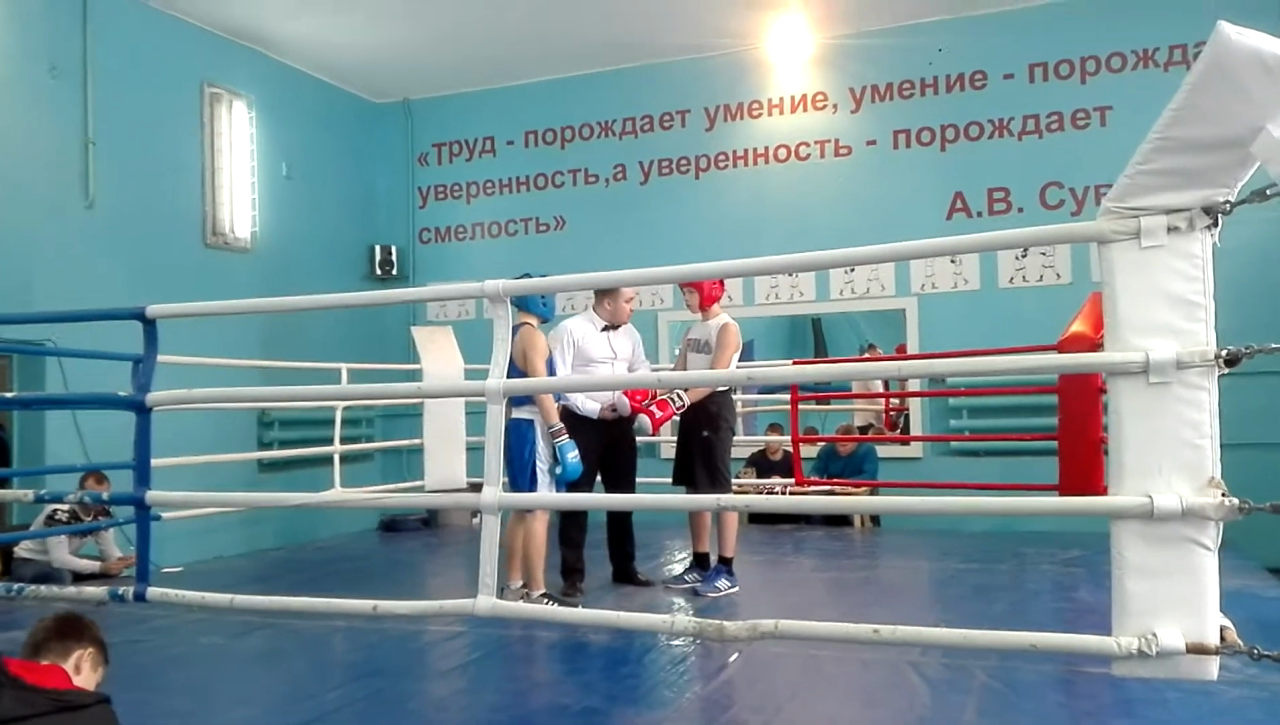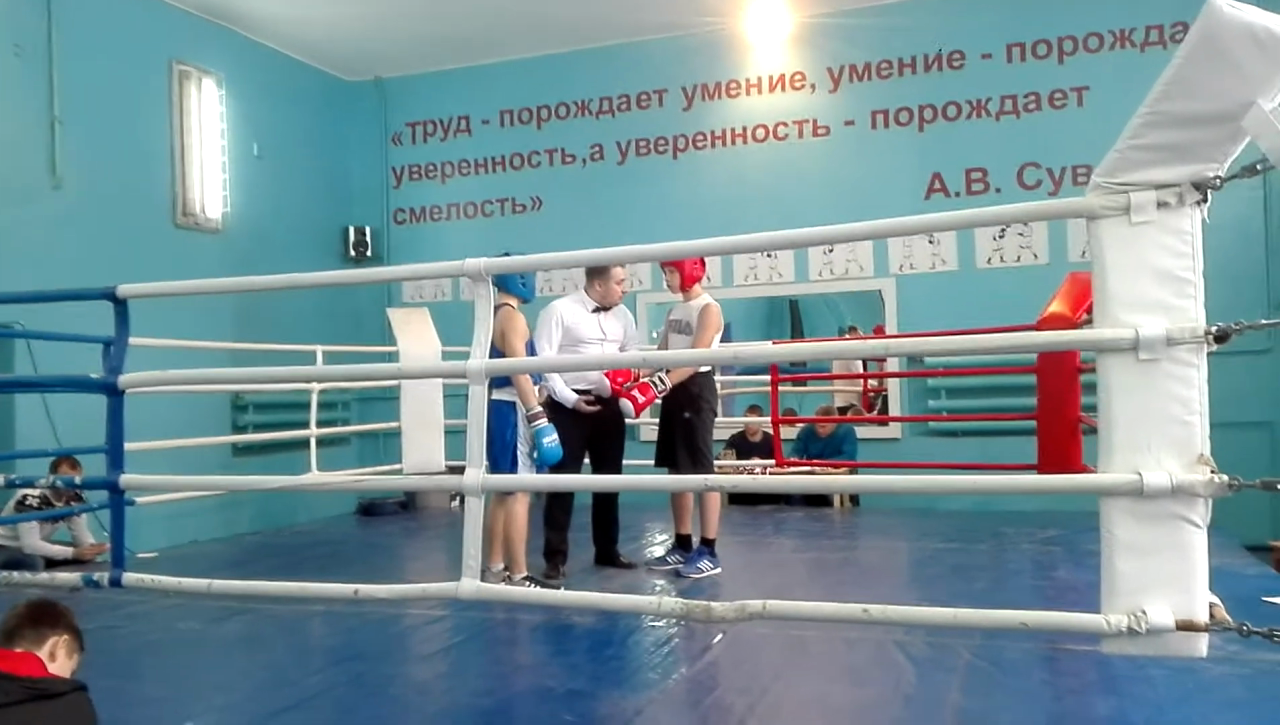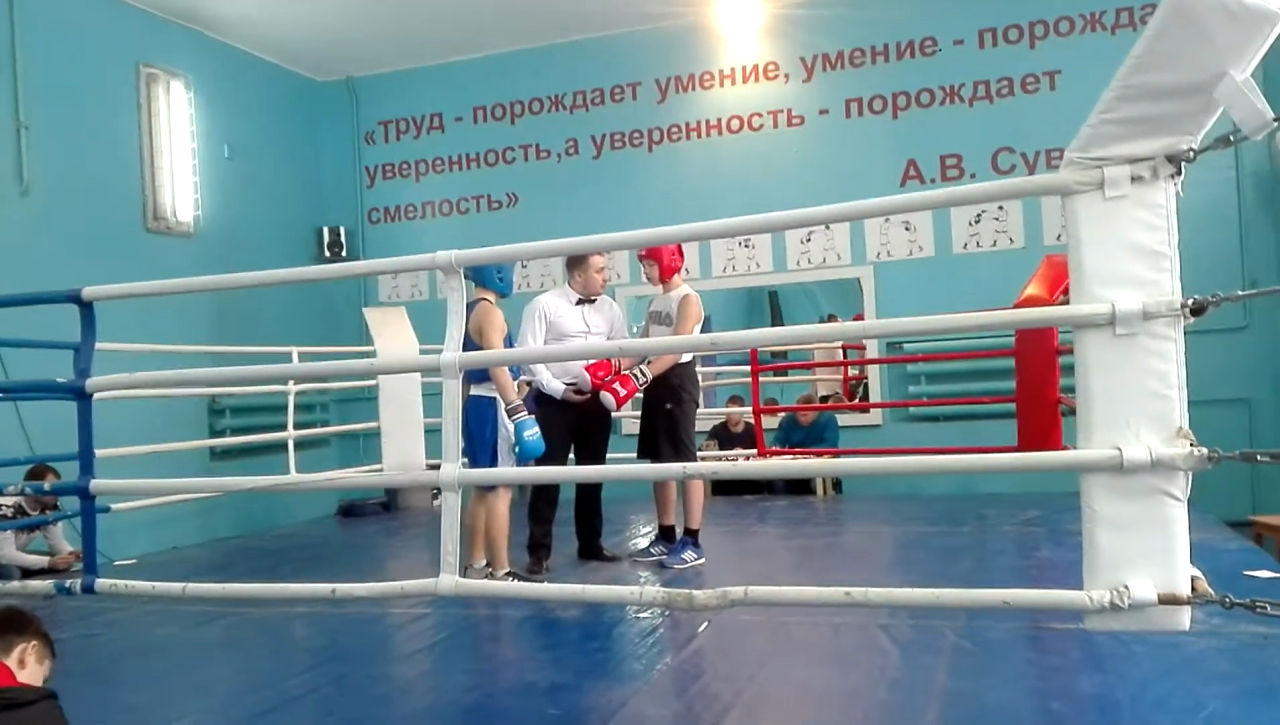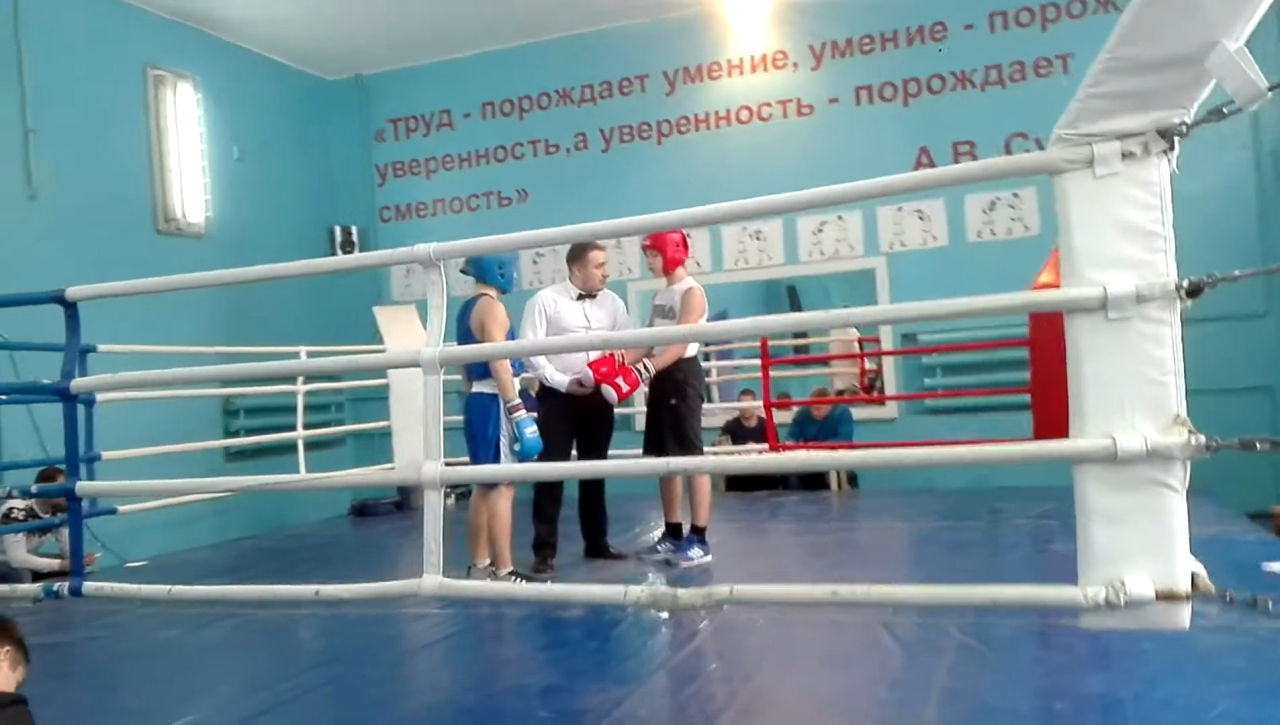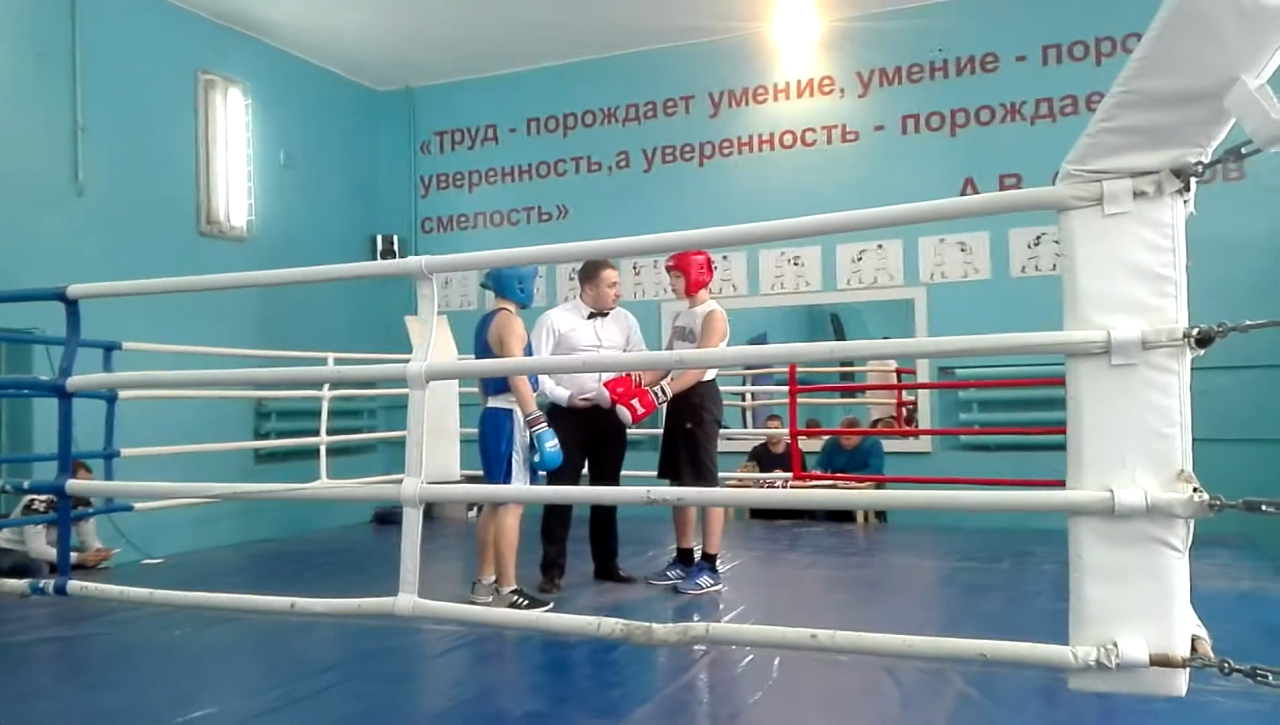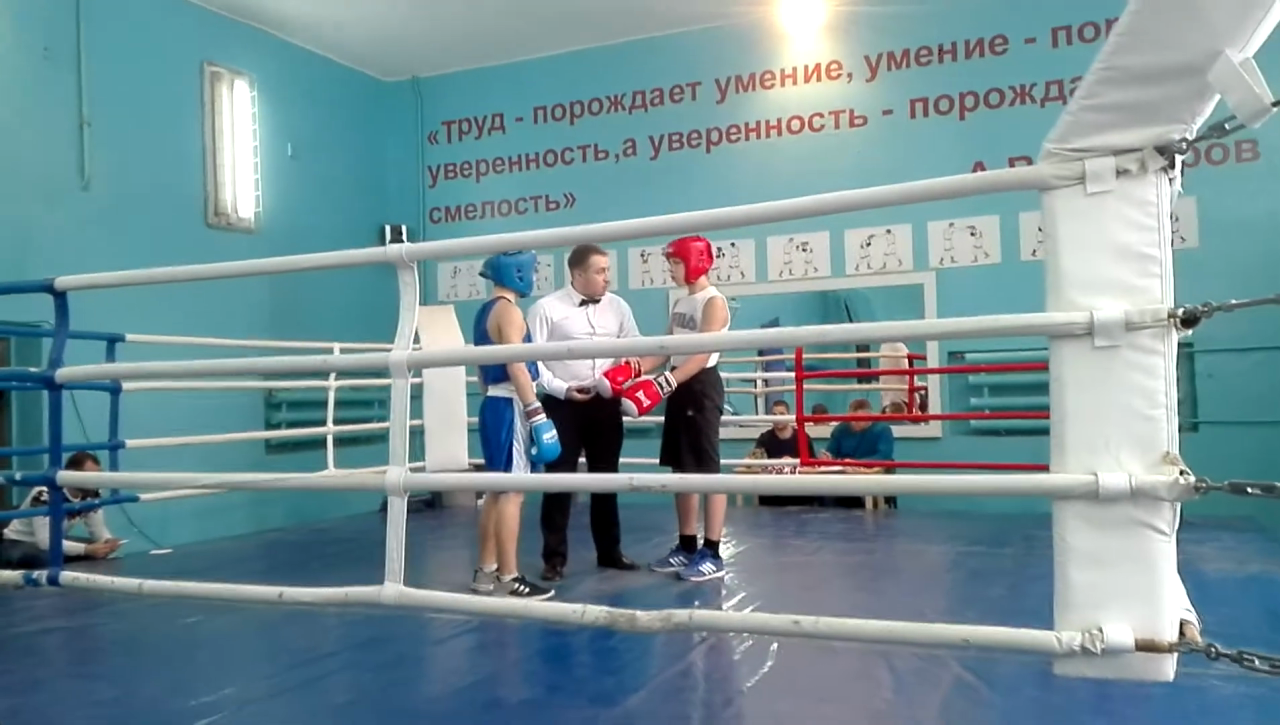
dt=0.4s
person 1, frame 1
left shoulder: (510, 336)
right shoulder: (533, 336)
right elbow: (541, 390)
right wrist: (561, 435)
left hip: (517, 425)
right hip: (534, 427)
left knee: (521, 508)
right knee: (538, 510)
left ankle: (514, 585)
right ankle: (536, 593)
person 1, frame 2
left shoulder: (490, 317)
right shoulder: (512, 317)
right elbow: (519, 372)
right wrist: (538, 418)
left hip: (497, 406)
right hip: (514, 408)
left knee: (502, 491)
right knee: (518, 493)
left ankle: (495, 568)
right ankle: (518, 576)
person 1, frame 3
left shoulder: (467, 312)
right shoulder: (490, 312)
right elbow: (497, 366)
right wrist: (518, 412)
left hip: (476, 401)
right hip: (493, 404)
left knee: (482, 488)
right knee: (500, 488)
left ankle: (477, 565)
right ankle: (500, 572)
person 1, frame 4
left shoulder: (466, 309)
right shoulder: (491, 307)
right elbow: (498, 362)
right wrist: (517, 409)
left hip: (477, 400)
right hip: (495, 402)
left knee: (485, 486)
right knee: (501, 487)
left ankle: (480, 565)
right ankle: (503, 571)
person 1, frame 5
left shoulder: (485, 322)
right shoulder: (510, 322)
right elbow: (517, 377)
right wrist: (538, 423)
left hip: (493, 414)
right hip: (511, 416)
left knee: (495, 501)
right knee: (511, 504)
left ankle: (485, 582)
right ankle: (506, 591)
person 1, frame 6
left shoulder: (485, 312)
right shoulder: (509, 311)
right elbow: (516, 367)
right wrist: (536, 413)
left hip: (493, 403)
right hip: (511, 406)
left knee: (496, 491)
right knee: (512, 492)
left ankle: (486, 571)
right ankle: (508, 579)
person 2, frame 1
left shoulder: (727, 328)
right shoulder: (693, 330)
right elbow: (678, 373)
left wrist: (675, 402)
right wrist: (650, 395)
left hip: (715, 408)
right hip: (692, 410)
left knee: (719, 489)
right knee: (695, 489)
left ankle: (726, 570)
right ankle: (700, 564)
person 2, frame 2
left shoulder: (708, 309)
right shoulder: (674, 311)
right elbow: (661, 354)
left wrist: (657, 385)
right wrist: (633, 376)
left hip: (696, 389)
right hip: (674, 391)
left knee: (702, 471)
right knee: (677, 471)
left ankle: (708, 551)
right ankle: (683, 545)
person 2, frame 3
left shoulder: (688, 300)
right shoulder: (655, 302)
left elbow: (676, 350)
left wrist: (638, 376)
right wrist: (614, 367)
left hip: (677, 380)
right hip: (654, 383)
left knee: (684, 461)
right knee: (659, 462)
left ankle: (692, 542)
right ankle: (666, 536)
person 2, frame 4
left shoulder: (691, 293)
right shoulder: (660, 295)
left elbow: (679, 344)
left wrist: (641, 371)
right wrist: (619, 362)
left hip: (682, 375)
right hip: (660, 377)
left knee: (691, 456)
right knee: (664, 458)
left ankle: (699, 539)
right ankle: (673, 534)
person 2, frame 5
left shoulder: (713, 316)
right shoulder: (681, 317)
left elbow: (699, 368)
left wrist: (657, 394)
right wrist: (634, 382)
left hip: (700, 399)
right hip: (678, 400)
left knee: (705, 483)
right knee: (679, 483)
left ankle: (709, 567)
right ankle: (684, 559)
person 2, frame 6
left shoulder: (713, 302)
right shoulder: (680, 304)
left elbow: (701, 355)
right elbow: (666, 350)
left wrist: (661, 385)
right wrist: (633, 369)
left hip: (701, 387)
right hip: (679, 388)
left knee: (706, 469)
right knee: (681, 469)
left ankle: (712, 554)
right ankle: (687, 546)
person 3, frame 1
left shoulder: (629, 333)
right shoulder: (569, 330)
left elbow: (641, 369)
right wrist: (594, 409)
left hip: (621, 422)
right hip: (581, 422)
left knee: (623, 495)
right knee: (577, 497)
left ankle: (625, 567)
right ankle: (573, 575)
person 3, frame 2
left shoulder: (622, 315)
right shoulder: (560, 311)
left elbow: (633, 352)
right elbow: (542, 361)
right wrist: (570, 400)
left hip: (609, 404)
right hip: (570, 407)
left knee: (609, 478)
right knee: (564, 479)
left ankle: (607, 550)
right ankle: (556, 557)
person 3, frame 3
left shoulder: (609, 308)
right shoulder: (544, 305)
right wrist: (558, 390)
left hip: (596, 399)
right hip: (555, 399)
left ankle: (591, 543)
right ankle: (539, 551)
person 3, frame 4
left shoulder: (612, 302)
right shoulder: (545, 301)
right elbow: (530, 351)
right wrist: (562, 383)
left hip: (598, 395)
right hip: (558, 395)
left ankle: (596, 541)
right ankle: (545, 550)
person 3, frame 5
left shoulder: (625, 320)
right shoulder: (555, 320)
right wrist: (565, 396)
left hip: (610, 415)
right hip: (568, 415)
left knee: (607, 490)
right knee: (562, 489)
left ankle: (607, 564)
right ankle: (552, 569)
person 3, frame 6
left shoulder: (618, 307)
right shoulder: (547, 308)
right wrist: (561, 389)
left hip: (606, 402)
right hip: (562, 404)
left knee: (606, 478)
right knee: (559, 479)
left ankle: (609, 551)
right ankle: (554, 557)
